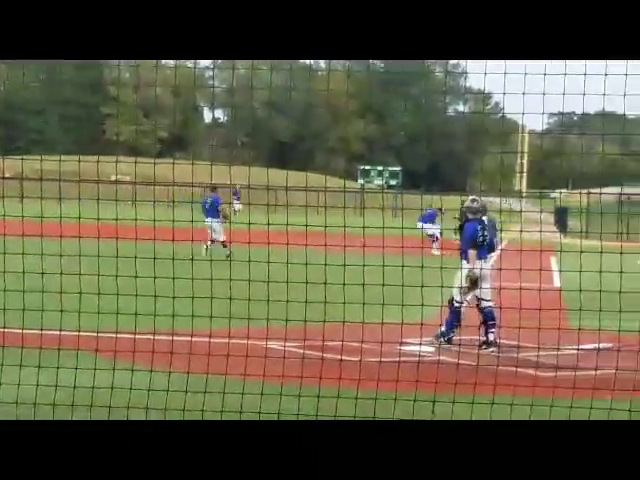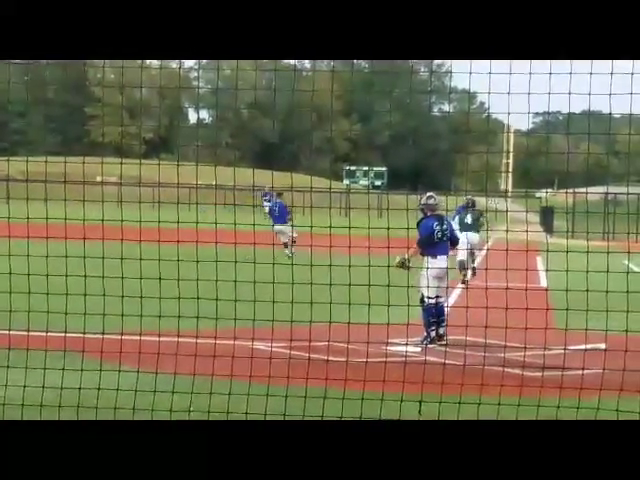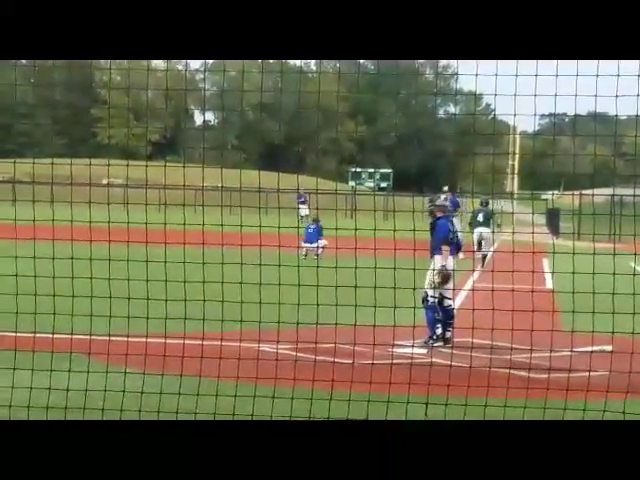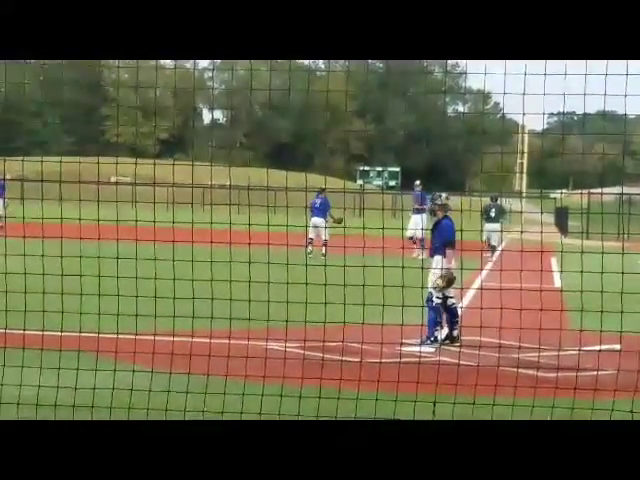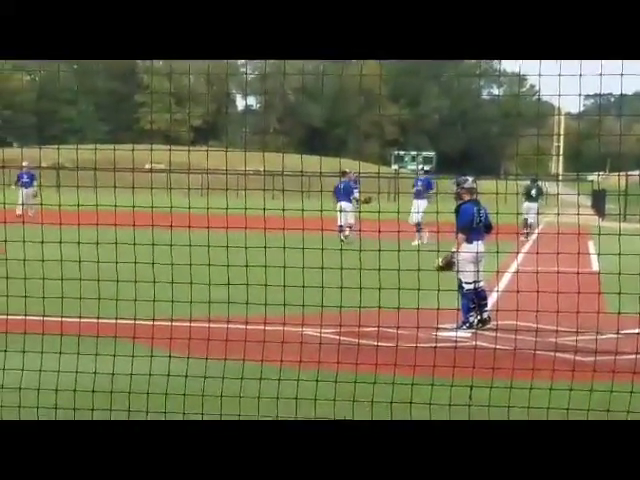
dt=0.7s
person 1, frame 1
left shoulder: (469, 225)
right shoulder: (485, 225)
left elbow: (472, 248)
right elbow: (490, 247)
left wrist: (472, 270)
left hip: (471, 267)
right hip: (484, 266)
left knee: (456, 302)
right knee: (485, 304)
left ankle: (447, 335)
right ankle: (490, 339)
person 1, frame 2
left shoulder: (426, 223)
right shoulder: (445, 220)
left elbow: (420, 245)
right elbow: (454, 242)
left wrist: (407, 257)
left hip: (432, 263)
right hip: (444, 262)
left knee: (428, 301)
right knee: (440, 300)
left ankle: (430, 336)
right ankle: (440, 334)
person 1, frame 3
left shoulder: (441, 223)
right shoulder: (449, 223)
left elbow: (445, 244)
right elbow: (458, 247)
left wrist: (443, 265)
left hip: (440, 262)
right hip: (448, 263)
left knee: (430, 299)
right knee: (446, 301)
left ankle: (435, 335)
right ankle: (447, 336)
person 1, frame 4
left shoulder: (444, 223)
right shoulder: (444, 222)
left elbow: (450, 247)
left wrist: (448, 268)
left hip: (441, 263)
right hip: (443, 263)
left knee: (434, 300)
right knee: (448, 300)
left ankle: (433, 337)
right ankle: (453, 335)
person 1, frame 5
left shoulder: (465, 208)
right shoulder: (480, 207)
left elbow: (462, 233)
right elbow: (488, 229)
left wrist: (454, 252)
left hip: (467, 249)
right hip: (480, 247)
left knee: (466, 286)
right knee: (478, 284)
left ankle: (469, 321)
right ankle: (484, 317)
